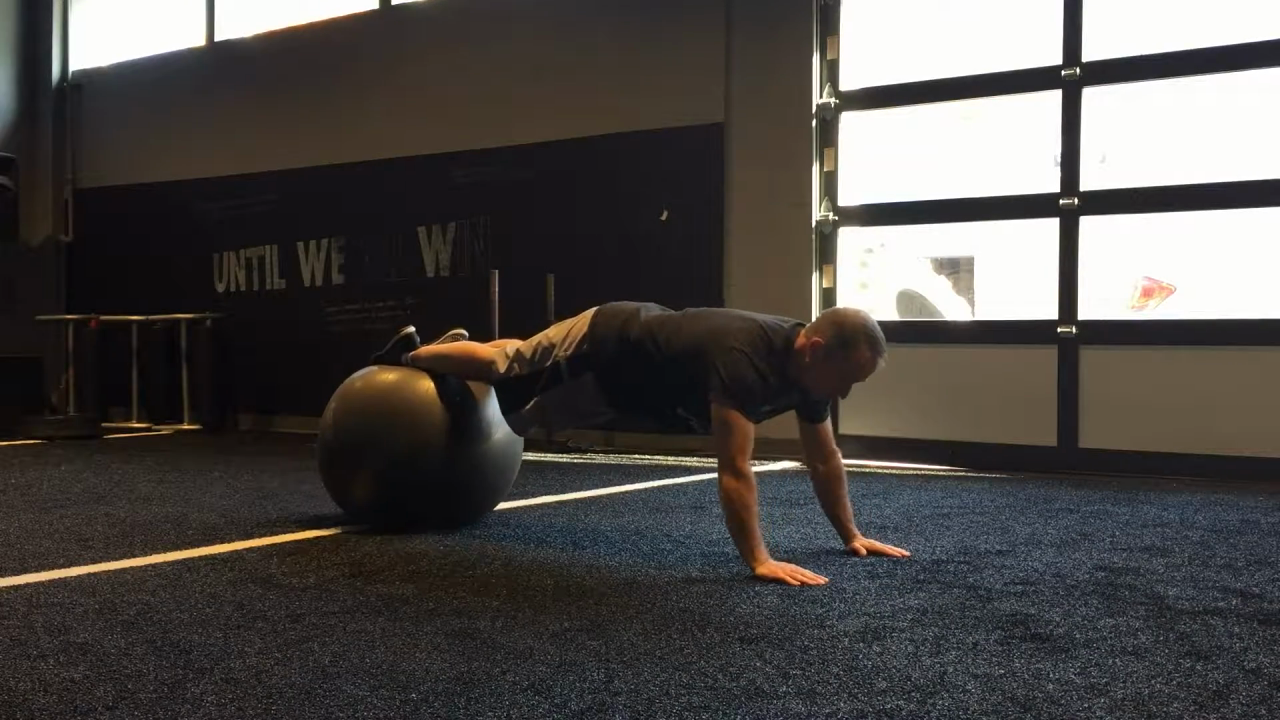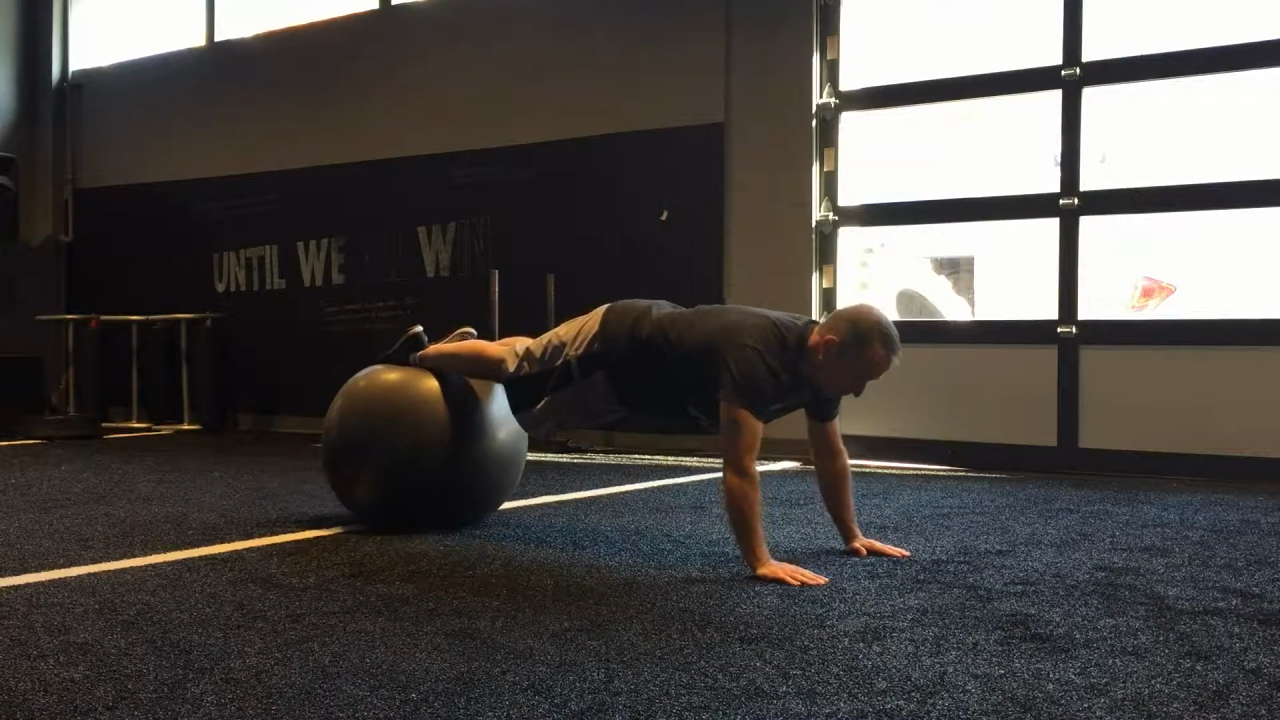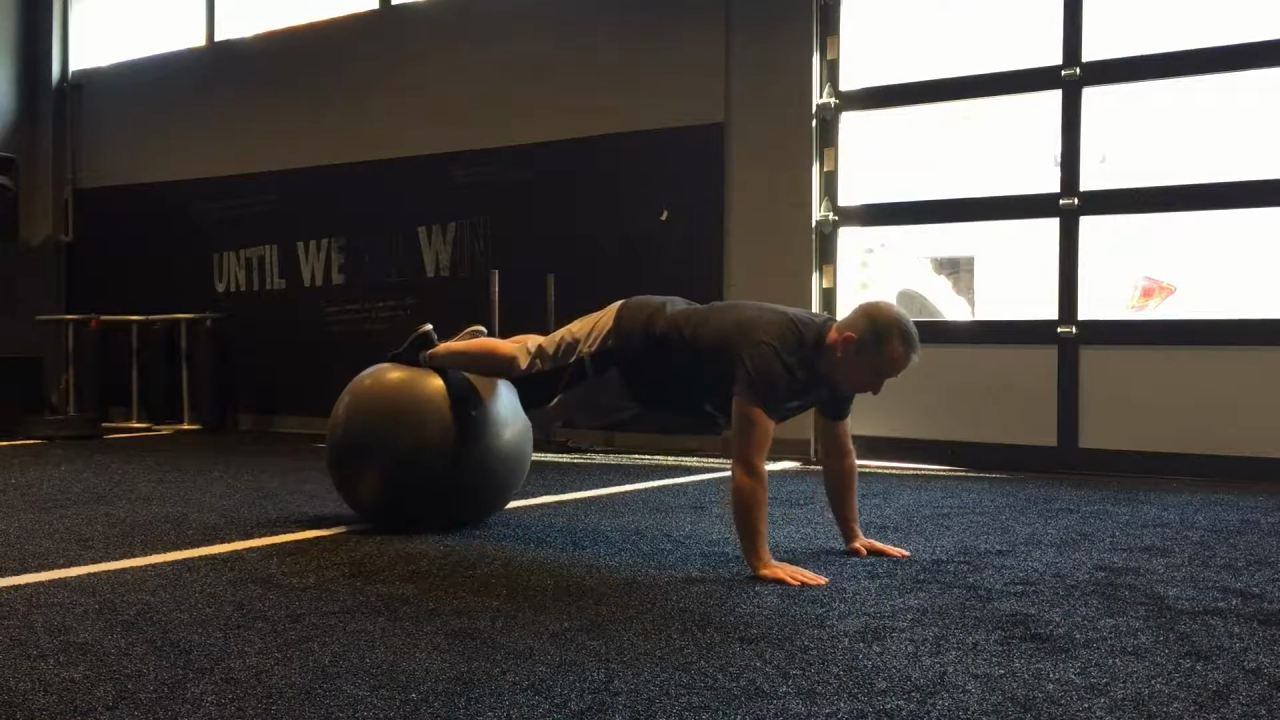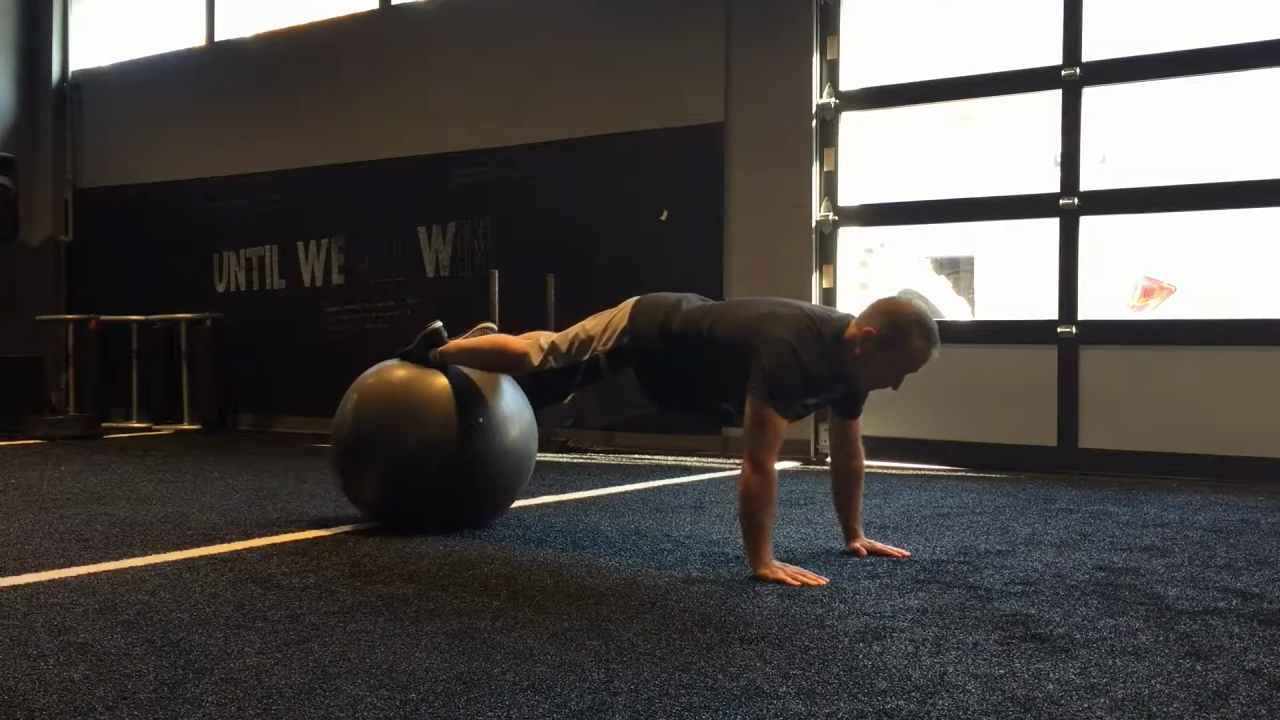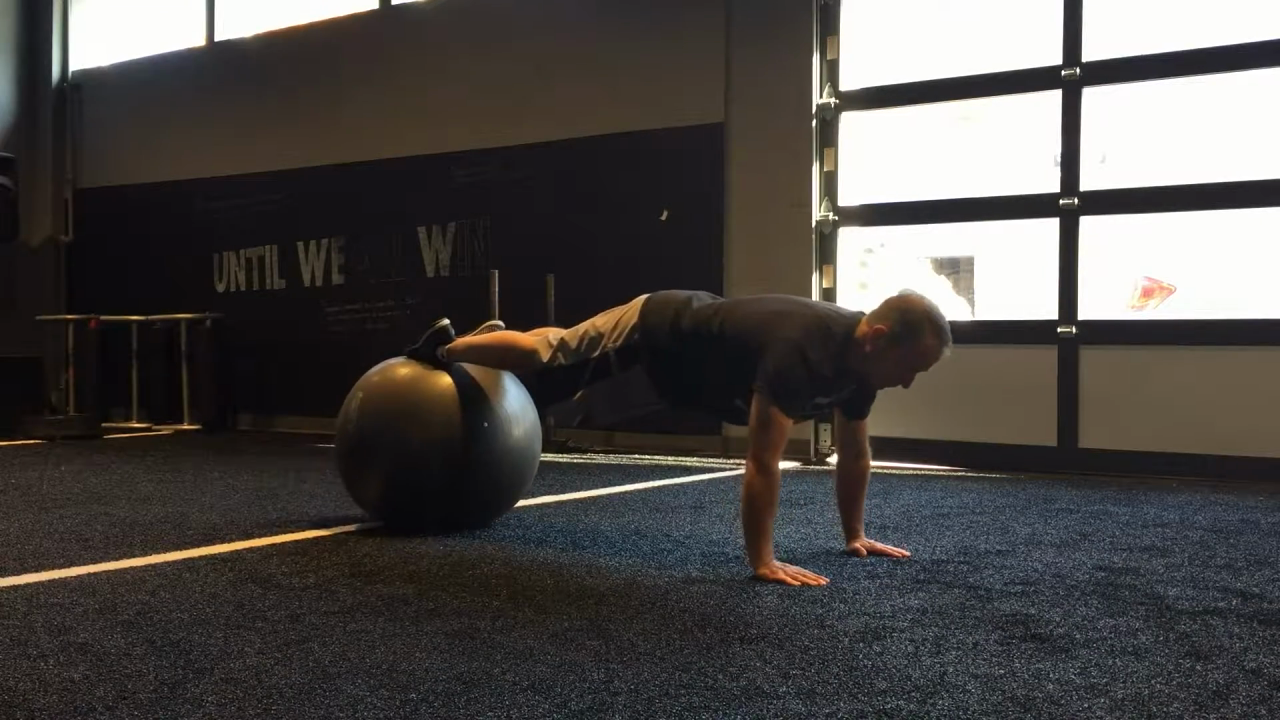
dt=0.2s
person 1, frame 1
left shoulder: (808, 365)
right shoulder: (745, 357)
left elbow: (824, 457)
right elbow: (734, 466)
left wrist: (851, 535)
right wrist: (758, 560)
left hip: (642, 334)
right hip: (601, 349)
left knee: (514, 360)
right knee: (504, 369)
left ankle: (457, 342)
right ankle: (412, 351)
person 1, frame 2
left shoulder: (820, 363)
right shoulder: (758, 354)
left elbow: (830, 455)
right elbow: (739, 466)
left wrist: (852, 535)
right wrist: (760, 561)
left hip: (652, 333)
right hip: (613, 348)
left knee: (526, 358)
right knee: (514, 369)
left ankle: (467, 341)
right ankle: (420, 350)
person 1, frame 3
left shoulder: (834, 361)
right shoulder: (774, 351)
left elbow: (838, 455)
right elbow: (748, 464)
left wrist: (853, 535)
right wrist: (760, 561)
left hip: (666, 327)
right hip: (627, 343)
left knee: (538, 358)
right knee: (526, 366)
left ankle: (474, 338)
right ankle: (430, 349)
person 1, frame 4
left shoulder: (849, 358)
right shoulder: (792, 347)
left elbow: (847, 454)
right elbow: (758, 462)
left wrist: (854, 535)
right wrist: (762, 561)
left hip: (681, 325)
right hip: (642, 340)
left knee: (551, 350)
right knee: (536, 363)
left ankle: (483, 336)
right ankle: (439, 346)
person 1, frame 5
left shoulder: (860, 357)
right shoulder: (803, 347)
left elbow: (853, 454)
right elbow: (763, 461)
left wrist: (855, 535)
right wrist: (762, 561)
left hip: (691, 325)
right hip: (651, 337)
left knee: (556, 348)
right knee: (545, 357)
left ankle: (484, 336)
right ankle: (446, 345)
